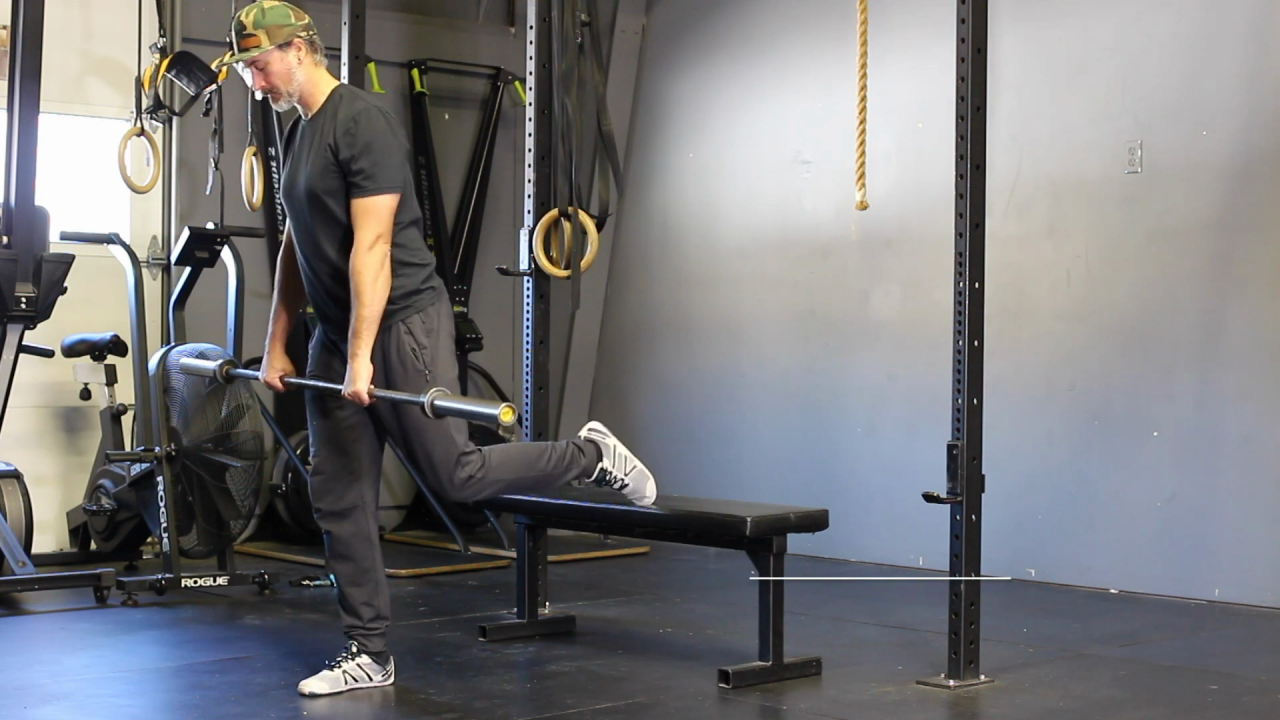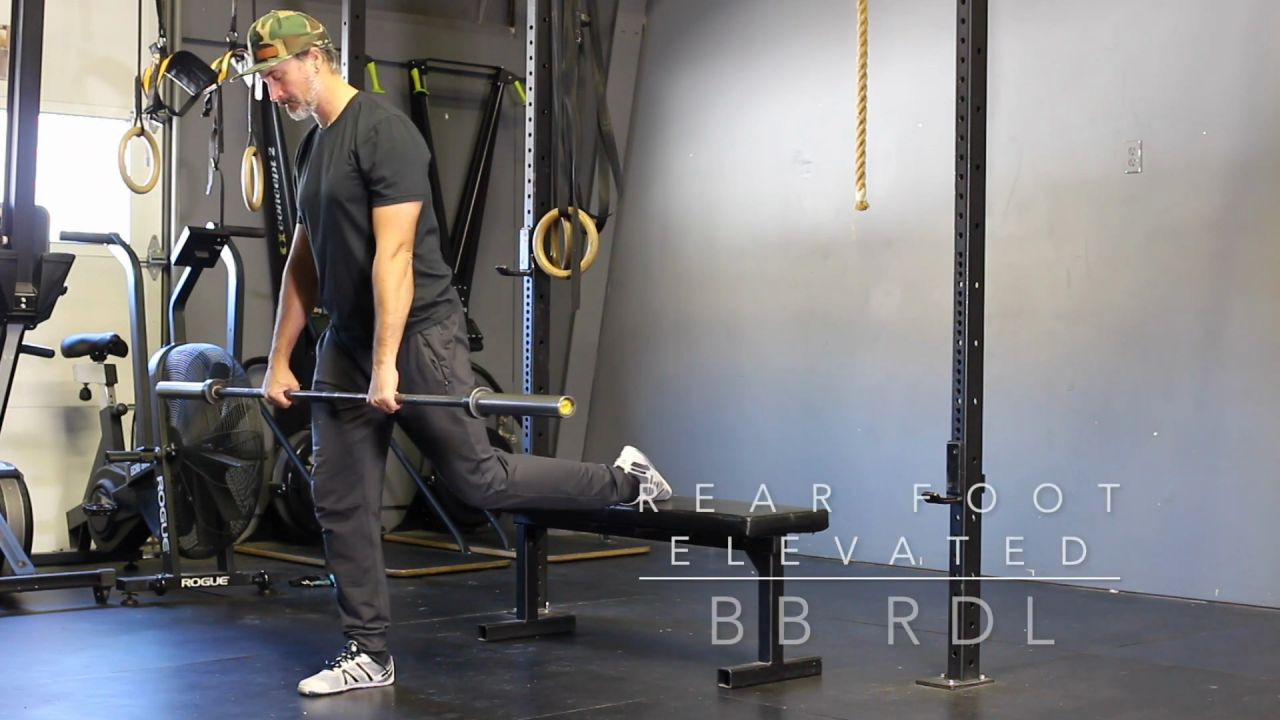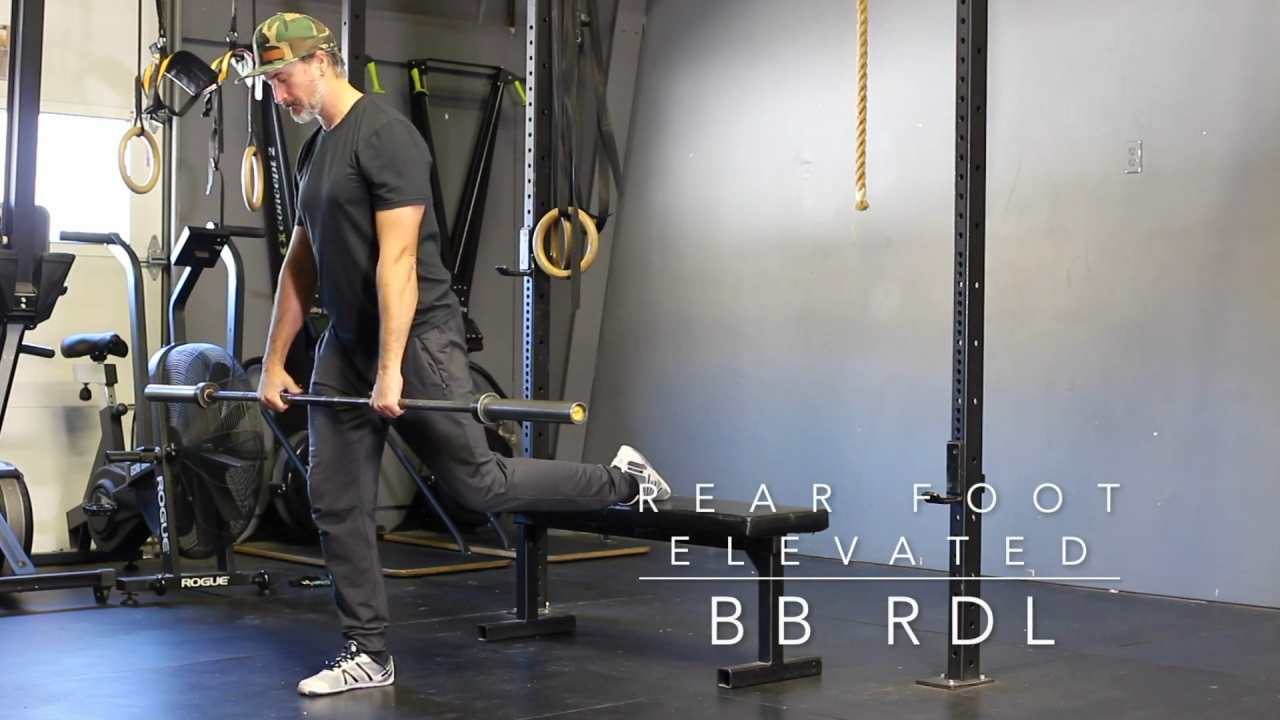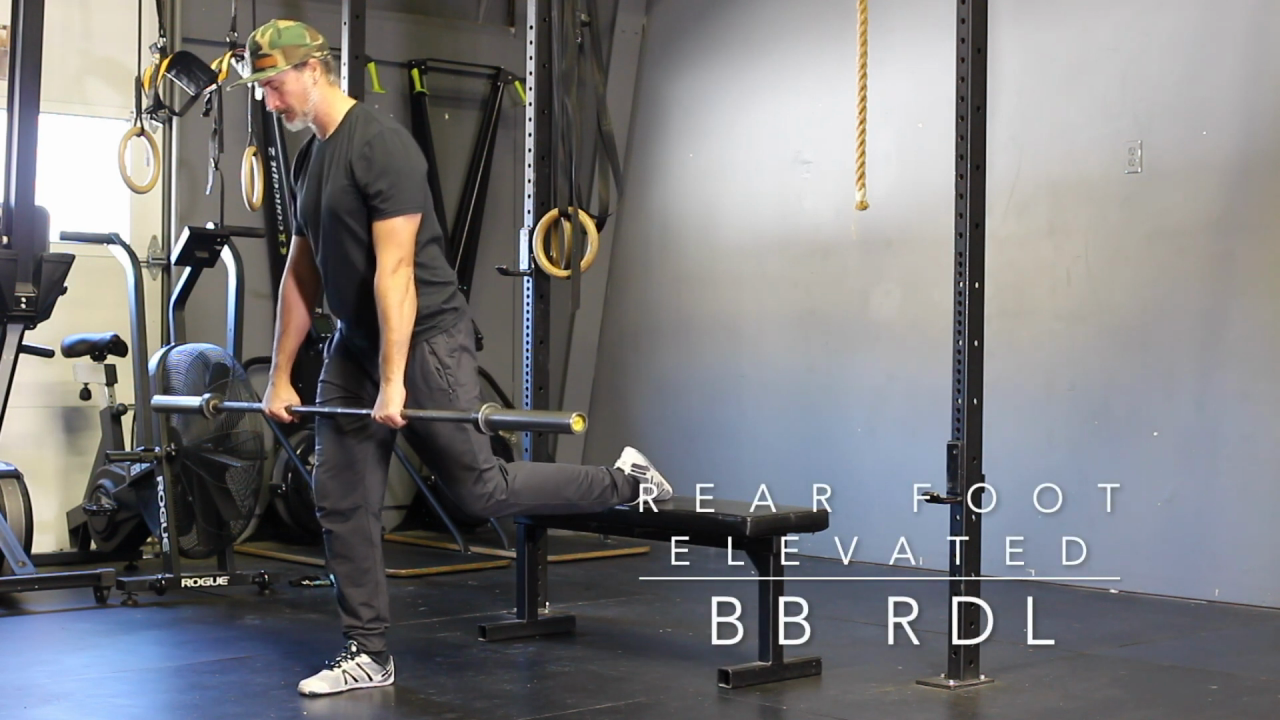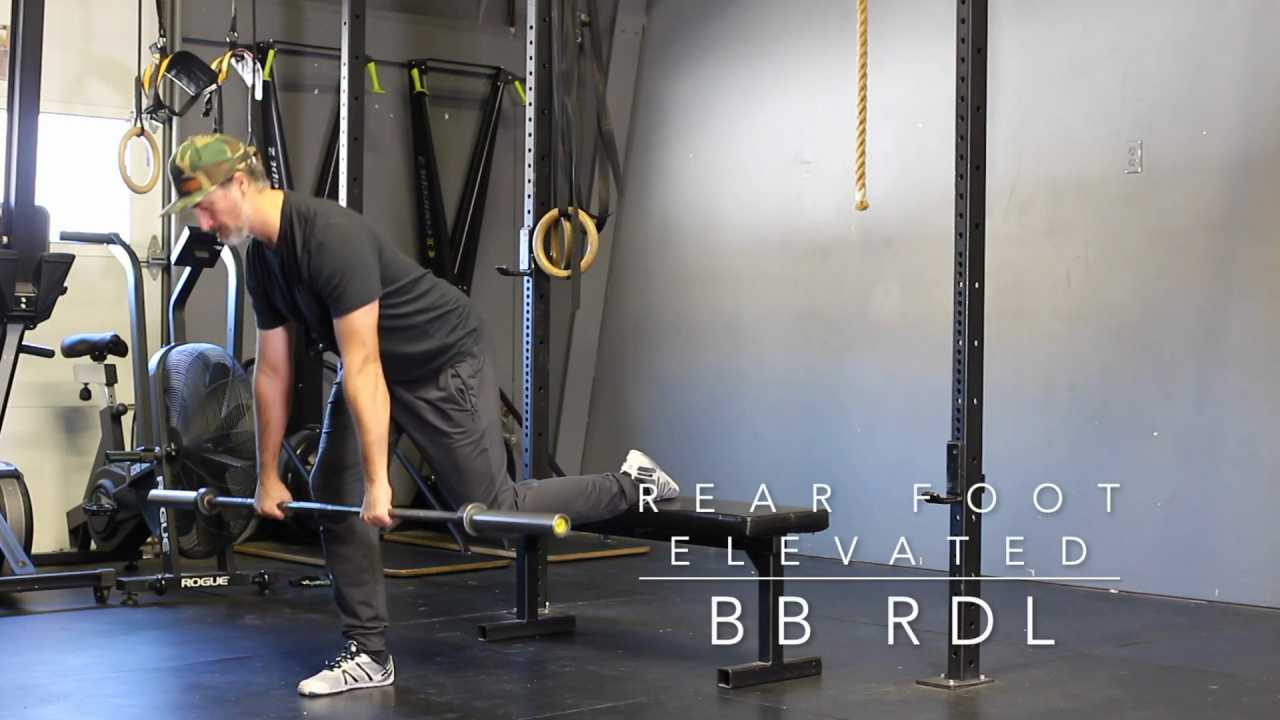
dt=1s
person 1, frame 1
left shoulder: (362, 123)
right shoulder: (298, 135)
left elbow: (373, 248)
right elbow: (296, 249)
left wrist: (361, 359)
right wrist: (275, 347)
left hip: (402, 324)
right hip: (335, 332)
left knee: (457, 474)
right knee: (338, 500)
left ankle: (593, 456)
right ankle: (367, 653)
person 1, frame 2
left shoulder: (383, 132)
right shoulder: (312, 148)
left elbow: (393, 255)
right elbow: (302, 264)
left wrist: (387, 365)
right wrist: (279, 361)
left hip: (417, 335)
right hip: (346, 341)
left knee: (481, 479)
right knee: (340, 502)
left ankle: (626, 480)
right ankle: (367, 653)
person 1, frame 3
left shoulder: (385, 136)
right shoulder: (314, 150)
left elbow: (397, 260)
right elbow: (301, 266)
left wrist: (391, 370)
right wrist: (274, 363)
left hip: (415, 338)
right hip: (345, 343)
left knee: (478, 483)
right knee: (336, 502)
left ankle: (623, 480)
right ankle: (366, 654)
person 1, frame 4
left shoulder: (381, 145)
right shoulder: (309, 159)
left elbow: (395, 270)
right elbow: (301, 276)
left wrist: (394, 382)
right wrist: (280, 377)
left hip: (425, 341)
right hip: (353, 344)
left knee: (479, 488)
right knee: (341, 501)
left ankle: (626, 481)
right ankle: (367, 654)
person 1, frame 5
left shoulder: (332, 237)
right shoulder: (260, 260)
left elbow: (362, 366)
right elbow: (272, 370)
left wrist: (378, 481)
right wrist: (267, 476)
left hip: (447, 362)
right hip: (381, 365)
left knee: (490, 508)
right knee: (334, 496)
left ankle: (633, 483)
right ankle: (367, 654)
